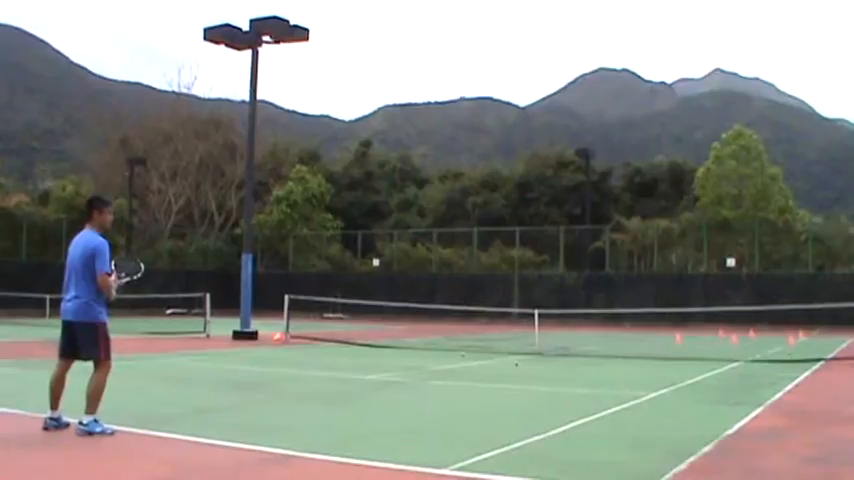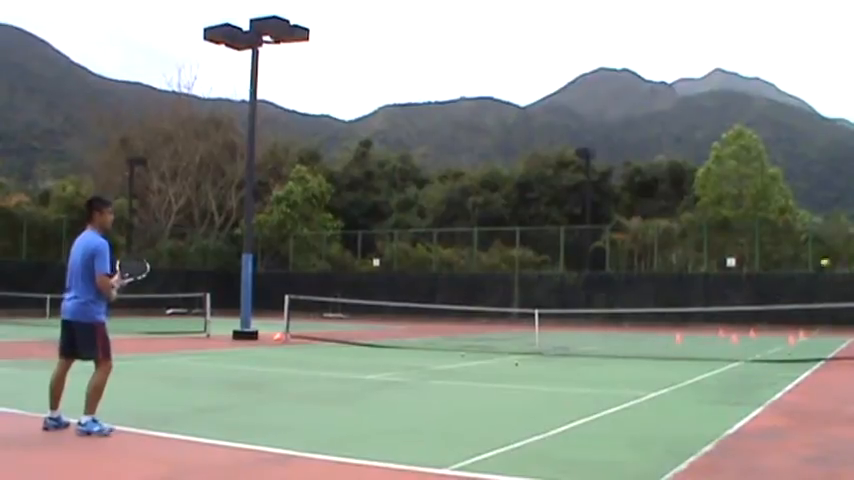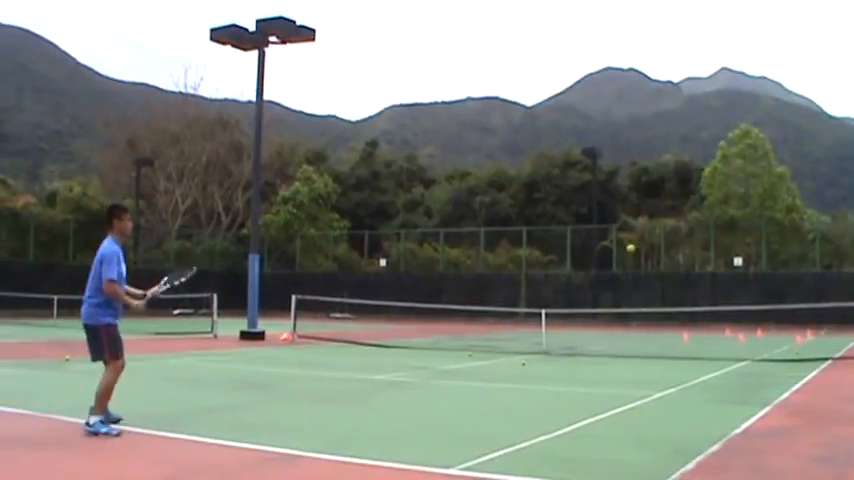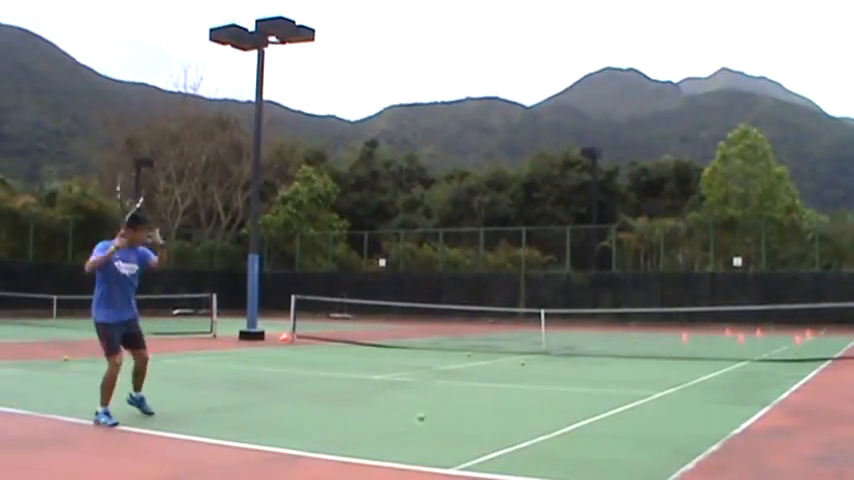
dt=0.4s
person 1, frame 1
left shoulder: (76, 241)
right shoulder: (99, 243)
right elbow: (102, 281)
left wrist: (110, 281)
right wrist: (111, 293)
left hip: (69, 311)
right hip: (90, 313)
left knee: (63, 364)
right knee: (103, 365)
left ankle: (53, 416)
right ankle: (88, 420)
person 1, frame 2
left shoulder: (80, 240)
right shoulder: (99, 244)
right elbow: (100, 282)
left wrist: (110, 283)
right wrist: (111, 294)
left hip: (70, 310)
right hip: (89, 313)
left knee: (64, 364)
right knee: (103, 365)
left ankle: (53, 416)
right ankle: (87, 420)
person 1, frame 3
left shoulder: (117, 250)
right shoulder: (109, 251)
left elbow: (119, 285)
right elbow: (108, 288)
left wrist: (142, 293)
right wrist: (132, 304)
left hip: (108, 318)
right hip: (98, 317)
left knee: (118, 364)
right knee: (113, 365)
left ankle: (100, 409)
right ankle: (95, 420)
person 1, frame 4
left shoulder: (141, 252)
right shoulder: (104, 247)
left elbow: (159, 264)
right elbow: (89, 267)
left wrist: (161, 246)
right wrist: (113, 250)
left hip: (129, 316)
right hip: (106, 317)
left knee: (143, 358)
right knee: (116, 362)
left ankle: (136, 395)
right ankle: (103, 410)
